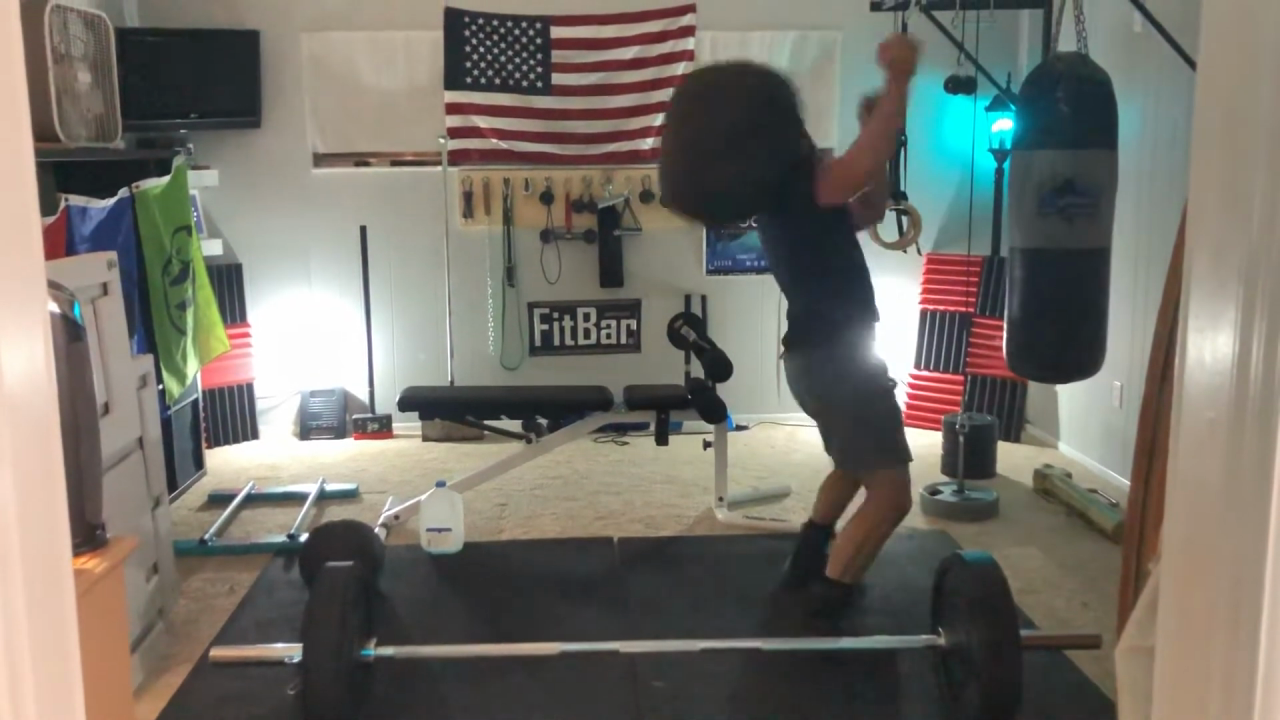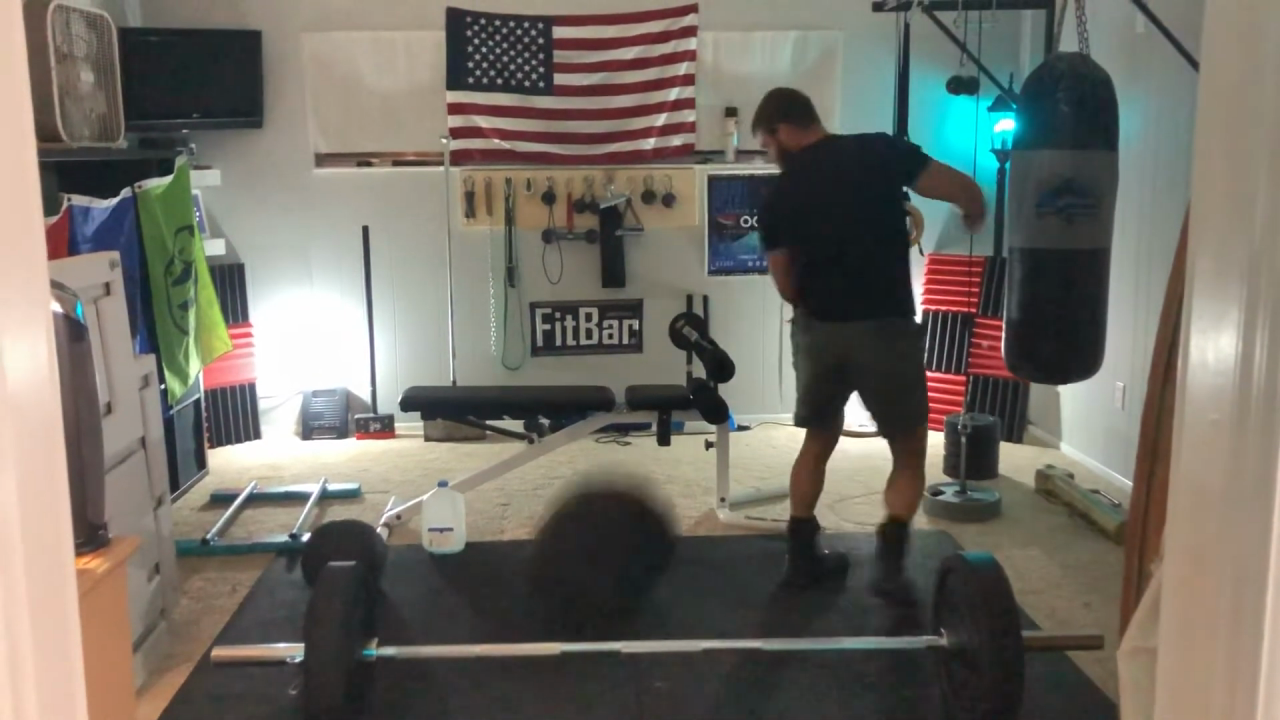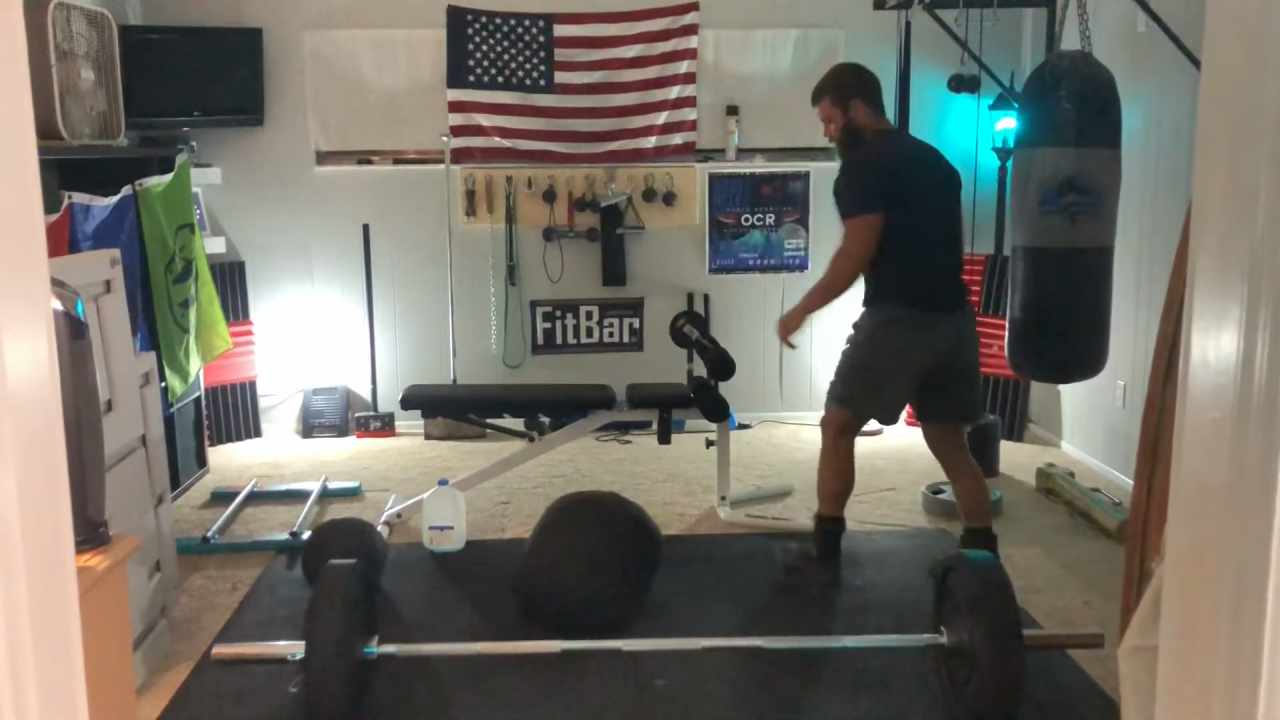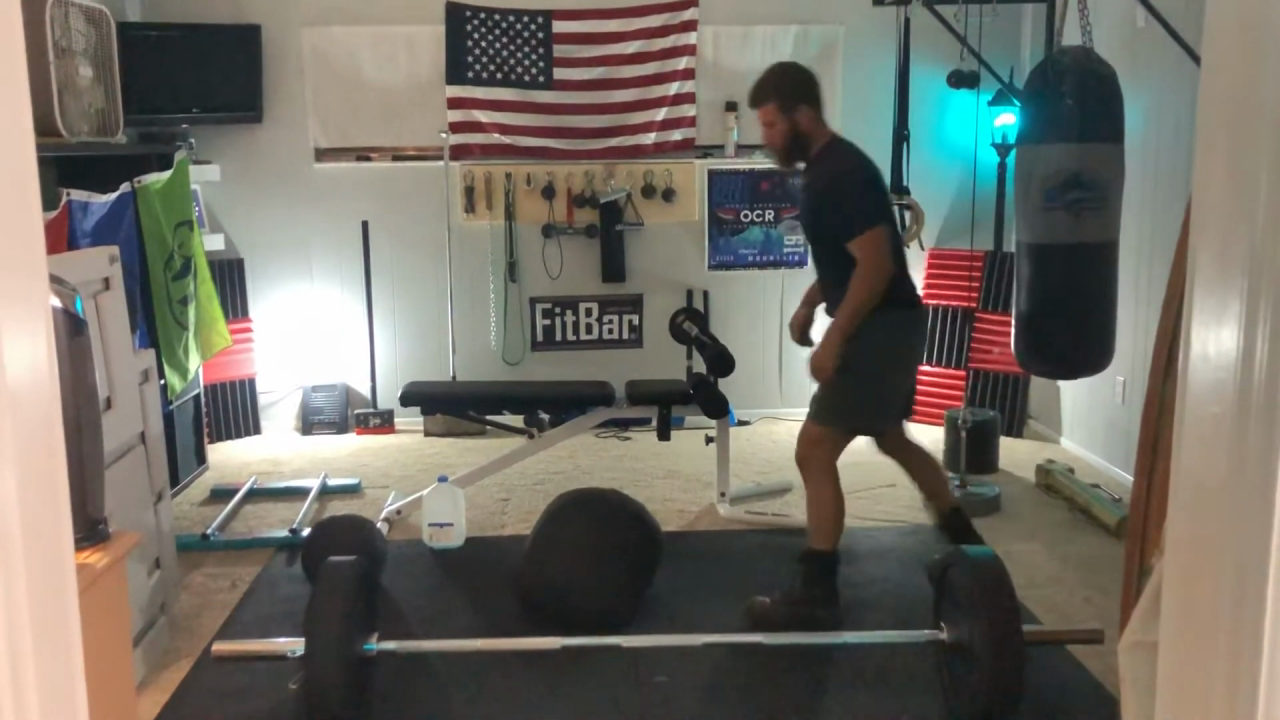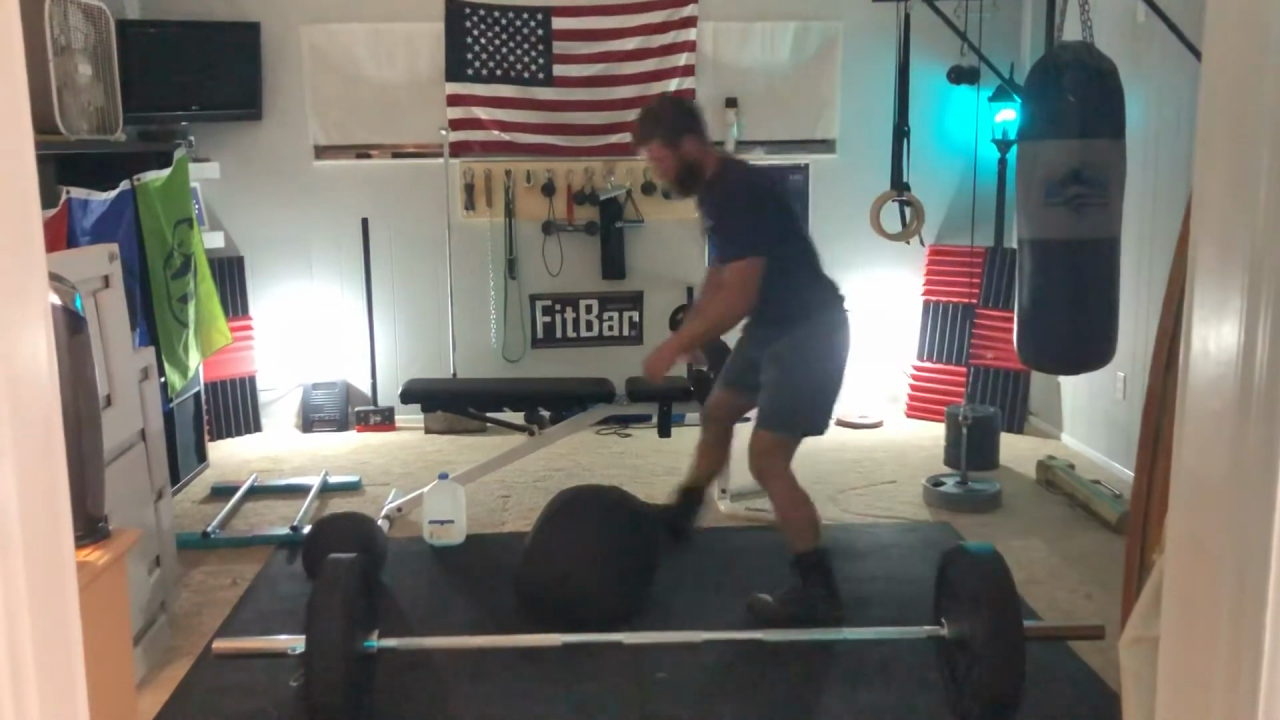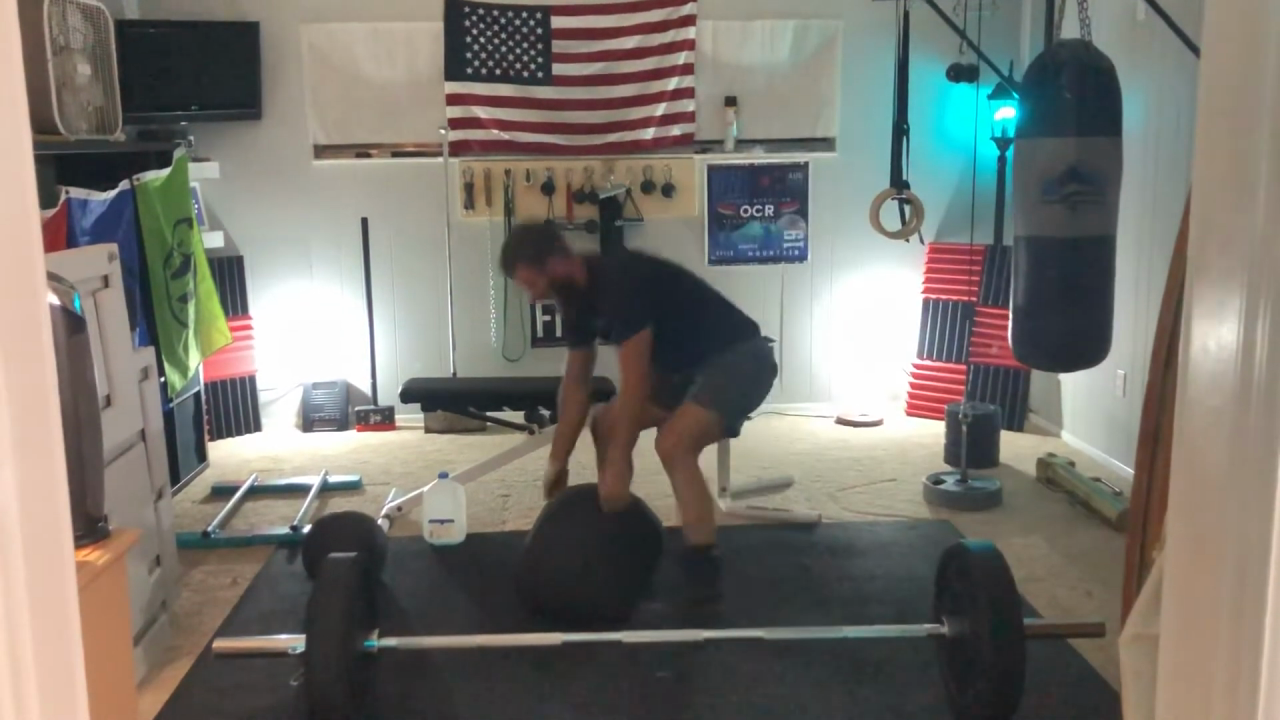
dt=0.4s
person 1, frame 1
left shoulder: (788, 194)
right shoulder: (793, 179)
left elbow: (866, 207)
right elbow: (862, 175)
left wrist: (876, 119)
right wrist: (897, 81)
left hip: (815, 352)
right hip: (835, 354)
left knee: (857, 464)
right knee: (890, 491)
left ankle: (807, 558)
right ankle: (820, 610)
person 1, frame 2
left shoulder: (780, 195)
right shoulder: (882, 151)
right elbow: (967, 194)
right wrist: (973, 212)
left hip: (820, 333)
right hip: (888, 329)
left knee: (818, 443)
right knee: (909, 450)
left ankle: (802, 558)
right ankle: (890, 558)
person 1, frame 3
left shoulder: (864, 166)
right shoulder: (933, 160)
left elbow: (857, 253)
left wrist: (802, 310)
left hip: (899, 321)
right hip: (954, 319)
left knee: (837, 428)
right knee: (951, 446)
left ankle: (825, 551)
person 1, frame 4
left shoulder: (840, 175)
right shoulder: (828, 167)
left elbow: (877, 266)
left wrist: (832, 343)
right wrist: (808, 303)
left hip: (880, 327)
right hip: (889, 325)
left knee: (813, 451)
right knee: (888, 438)
left ankle: (816, 594)
right ankle: (964, 542)
person 1, frame 5
left shoulder: (744, 196)
right shoulder: (714, 189)
left elbow: (738, 297)
left wrist: (675, 346)
right wrist: (688, 331)
left hip: (809, 332)
right hip: (771, 324)
left knee: (767, 460)
right knee: (718, 412)
left ankle: (818, 595)
right ankle: (680, 515)
person 1, frame 6
left shoulder: (622, 282)
right shoulder: (579, 295)
left elbow: (635, 380)
right elbow: (576, 382)
left wrist: (618, 464)
right wrist: (558, 461)
left hip: (741, 356)
right hip: (689, 363)
left knee: (673, 442)
right knee: (606, 423)
left ankle: (702, 576)
